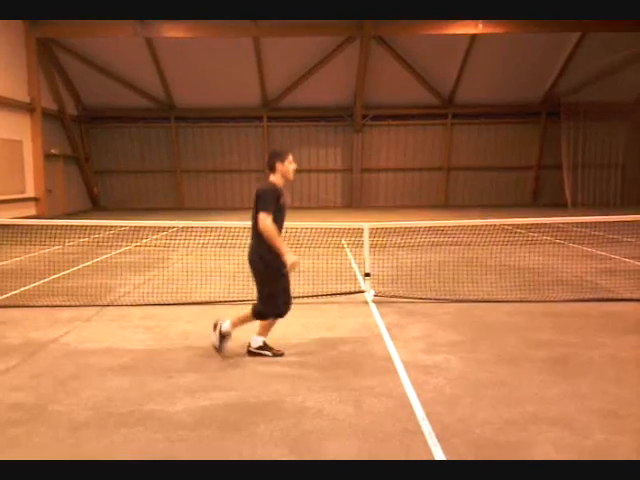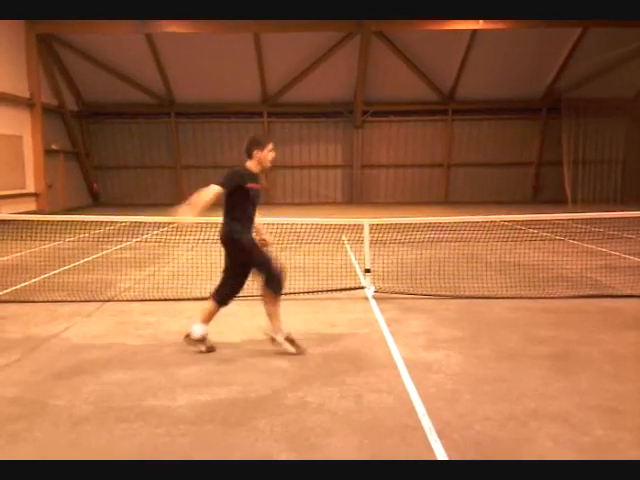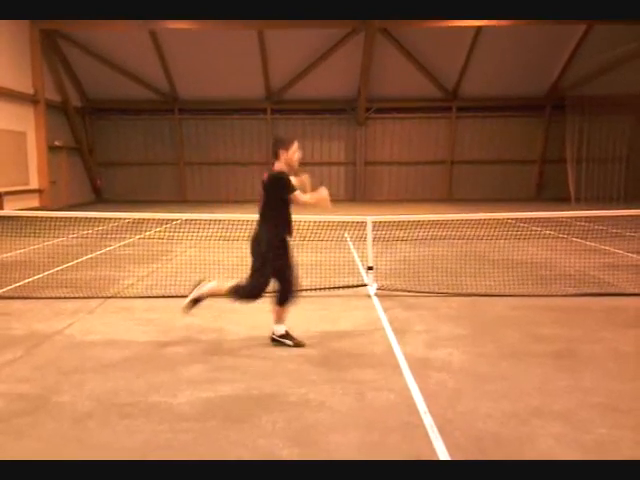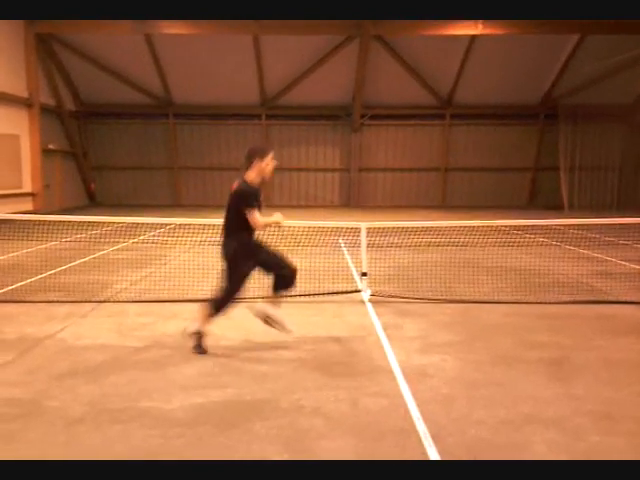
dt=0.7s
person 1, frame 1
left shoulder: (276, 191)
right shoulder: (268, 191)
right elbow: (265, 225)
left wrist: (284, 254)
right wrist: (286, 253)
left hip: (271, 257)
right hip: (264, 257)
left knee: (280, 303)
right knee: (272, 305)
left ankle: (258, 343)
right ankle: (226, 327)
person 1, frame 2
left shoulder: (256, 178)
right shoulder: (238, 175)
right elbow: (212, 191)
left wrist: (260, 232)
right wrist: (190, 209)
left hip: (242, 238)
right hip: (235, 236)
left knee: (230, 286)
right knee: (273, 276)
left ankle: (198, 331)
right ankle: (276, 332)
person 1, frame 3
left shoulder: (283, 176)
right shoulder: (277, 177)
right elbow: (302, 199)
left wrist: (301, 182)
right wrist: (320, 195)
left hip: (278, 242)
right hip: (266, 243)
left knee: (287, 286)
right knee: (254, 289)
left ankle: (279, 332)
right ankle: (207, 289)
person 1, frame 4
left shoulder: (253, 186)
right shoulder: (245, 189)
right elbow: (257, 222)
right wrist: (275, 219)
left hip: (251, 245)
right hip: (237, 248)
left knee: (288, 272)
right knee: (228, 294)
left ankle: (268, 311)
right ankle: (197, 330)
